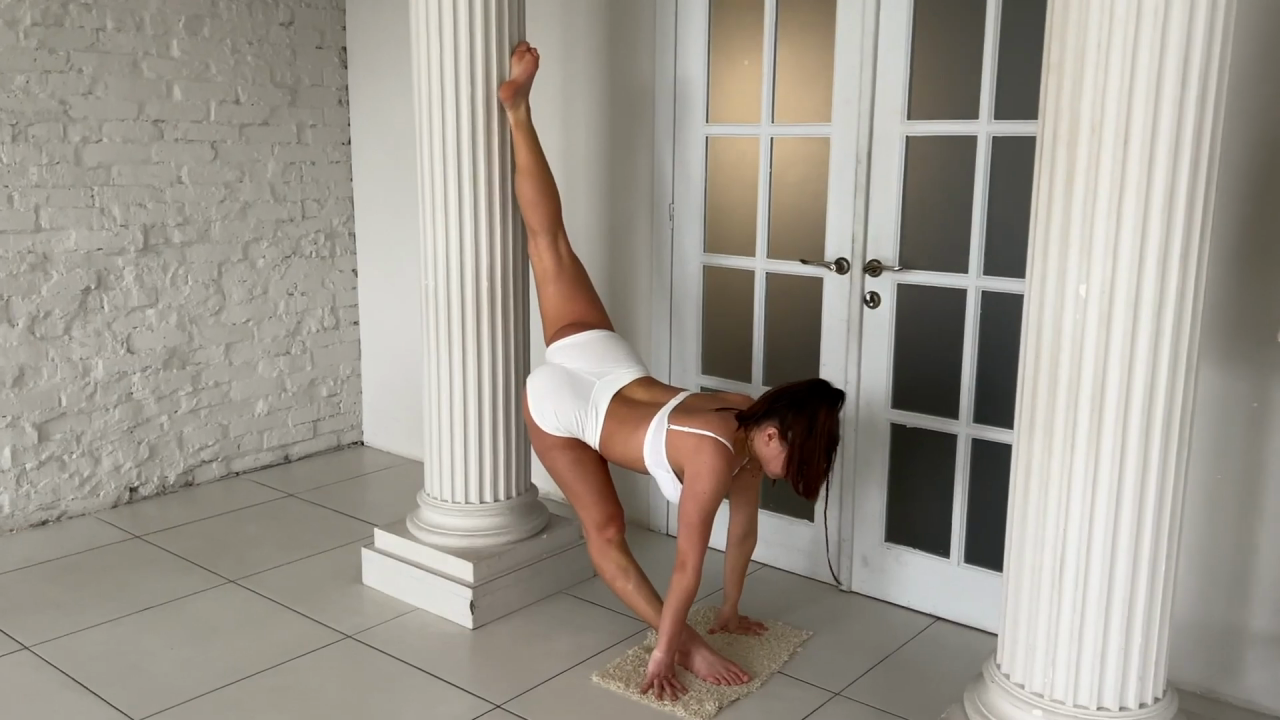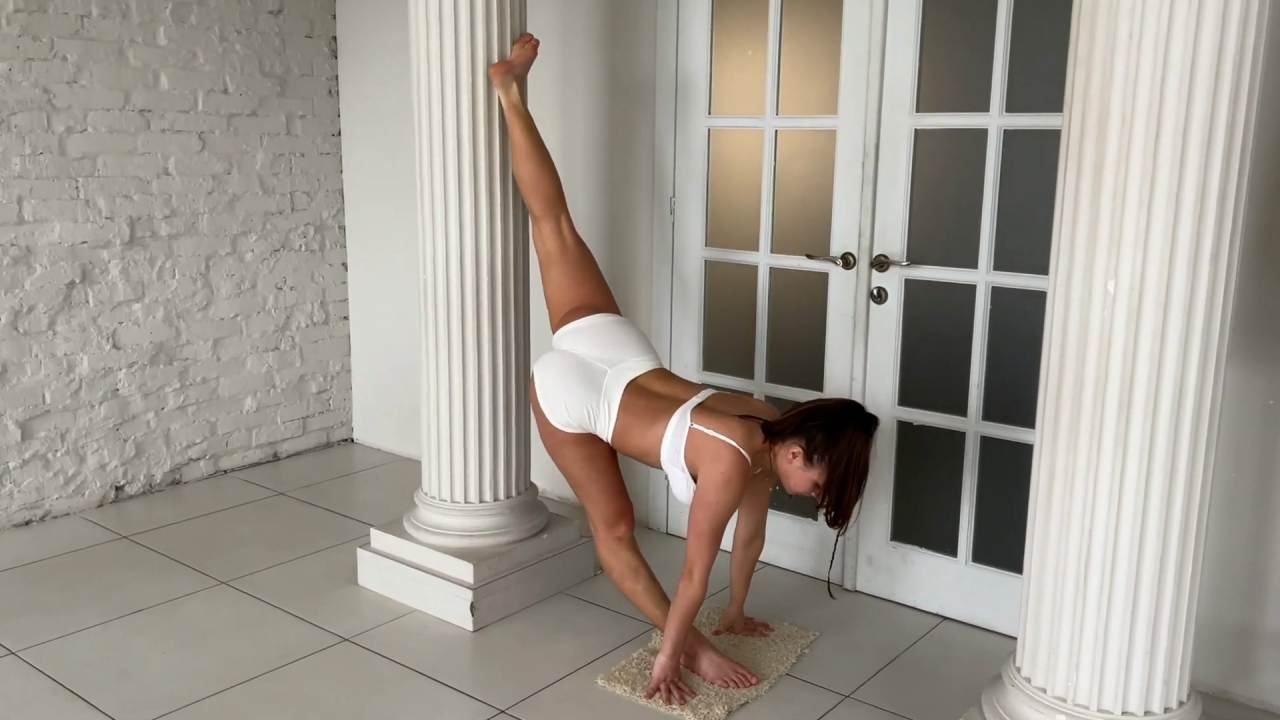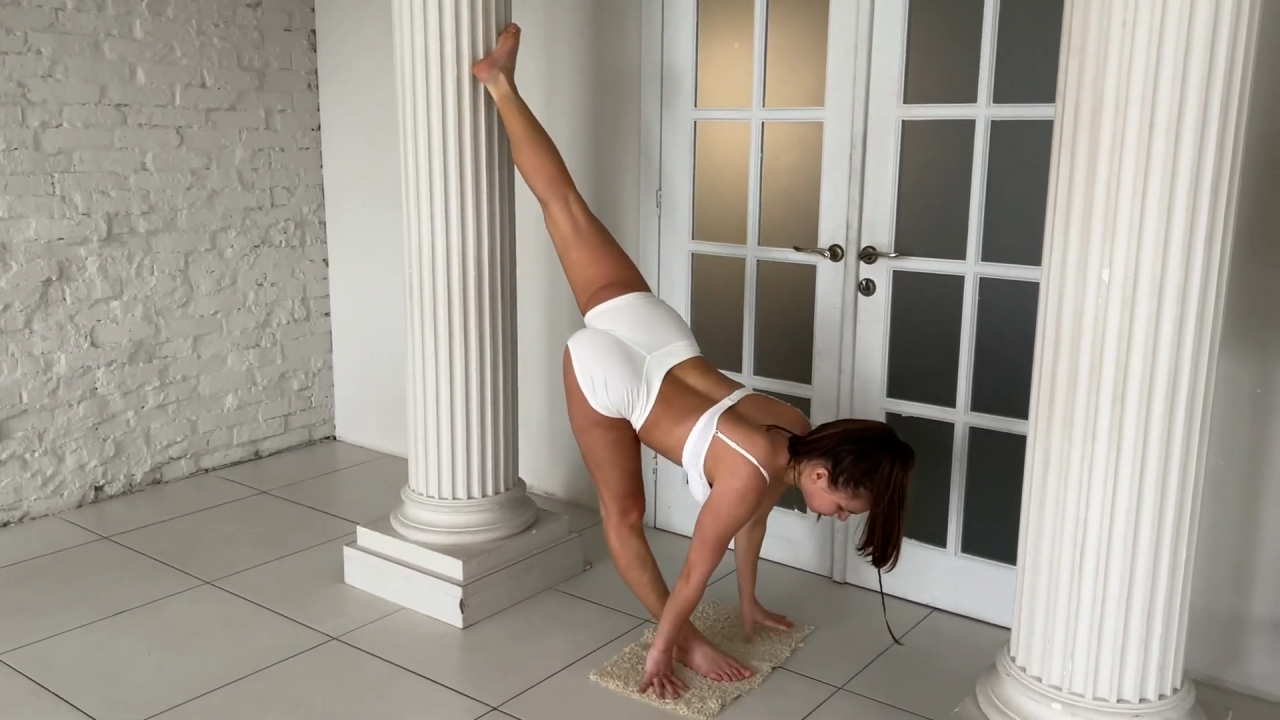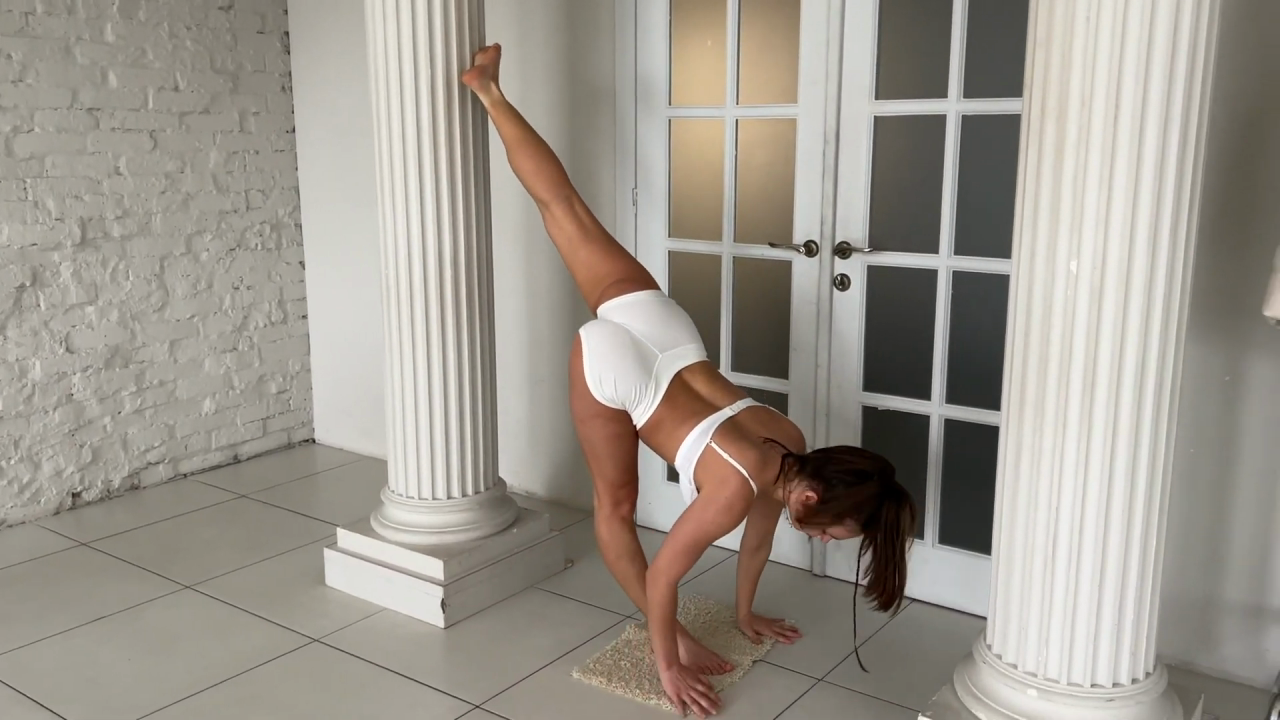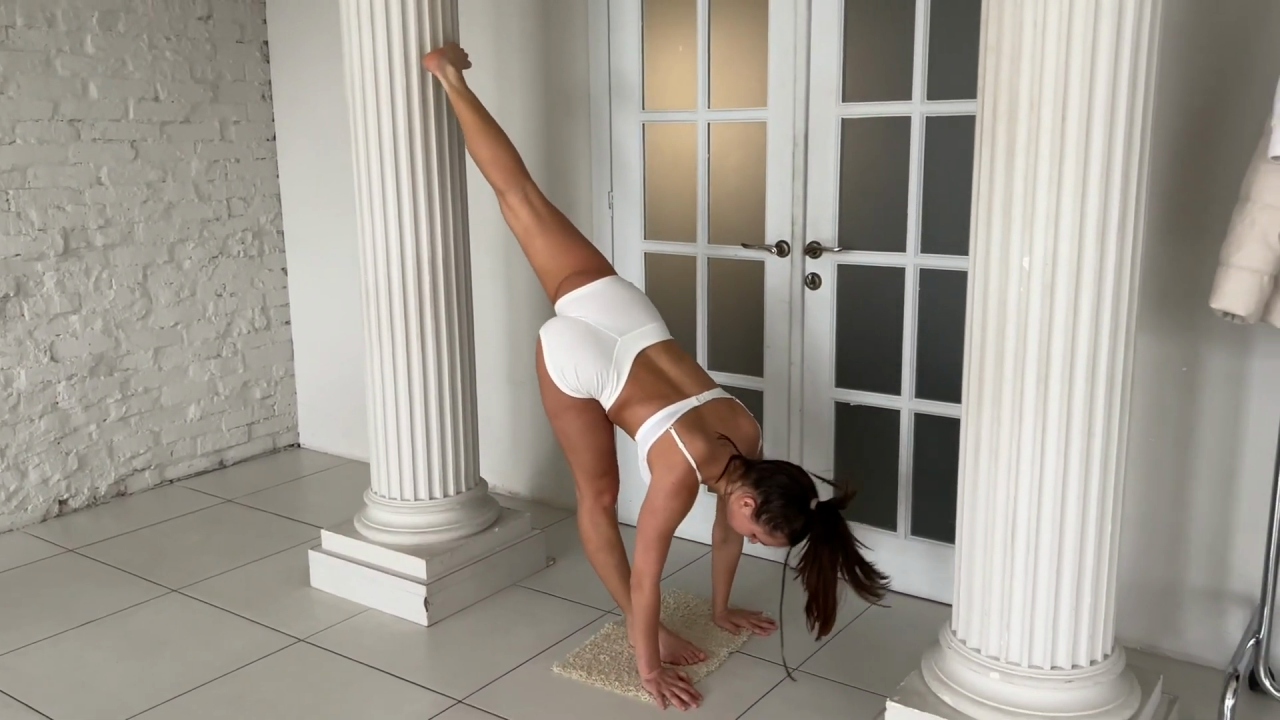
dt=0.5s
person 1, frame 1
left shoulder: (752, 429)
right shoulder: (714, 457)
left elbow: (744, 529)
right elbow: (688, 565)
left wrist: (731, 611)
right wrist: (668, 649)
left hip: (597, 360)
right hip: (558, 399)
left knee: (551, 241)
right knee: (605, 531)
person 1, frame 2
left shoulder: (768, 431)
right shoulder: (732, 463)
left elbow: (751, 531)
right elbow: (695, 574)
left wrist: (736, 613)
right wrist: (675, 653)
left hip: (609, 347)
right hip: (571, 389)
left knee: (556, 225)
right knee: (613, 528)
left ankle: (512, 93)
person 1, frame 3
left shoulder: (796, 436)
right shoulder: (750, 476)
left elbow: (754, 523)
right elbow: (694, 575)
left wrist: (749, 602)
right wrist: (664, 650)
left hip: (642, 324)
right hip: (607, 369)
left knee: (567, 204)
right knee: (624, 515)
left ankle: (502, 83)
person 1, frame 4
left shoulder: (790, 450)
right shoulder: (736, 488)
left elbow: (758, 536)
right elbow: (662, 575)
left wrist: (746, 616)
left hip: (654, 321)
right hip: (615, 361)
left knee: (566, 208)
right knee: (616, 508)
left ankle: (491, 91)
person 1, frame 5
left shoulder: (747, 440)
right shoulder: (682, 475)
left elbow: (726, 530)
right elbow: (646, 580)
left wrist: (722, 607)
right wrist: (649, 667)
left hip: (617, 310)
right hip: (579, 352)
left knee: (523, 196)
